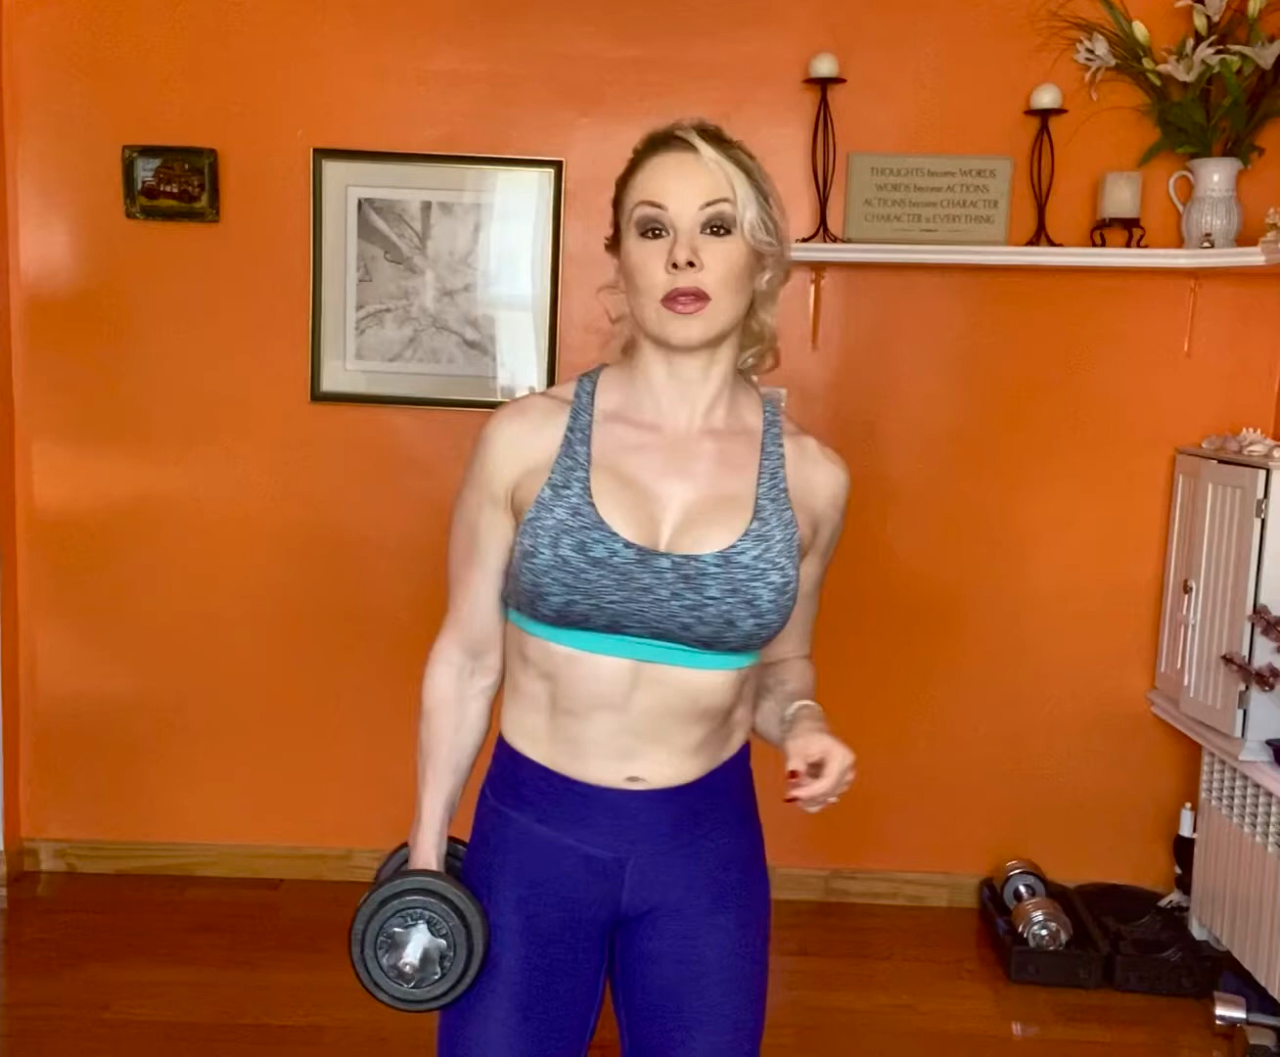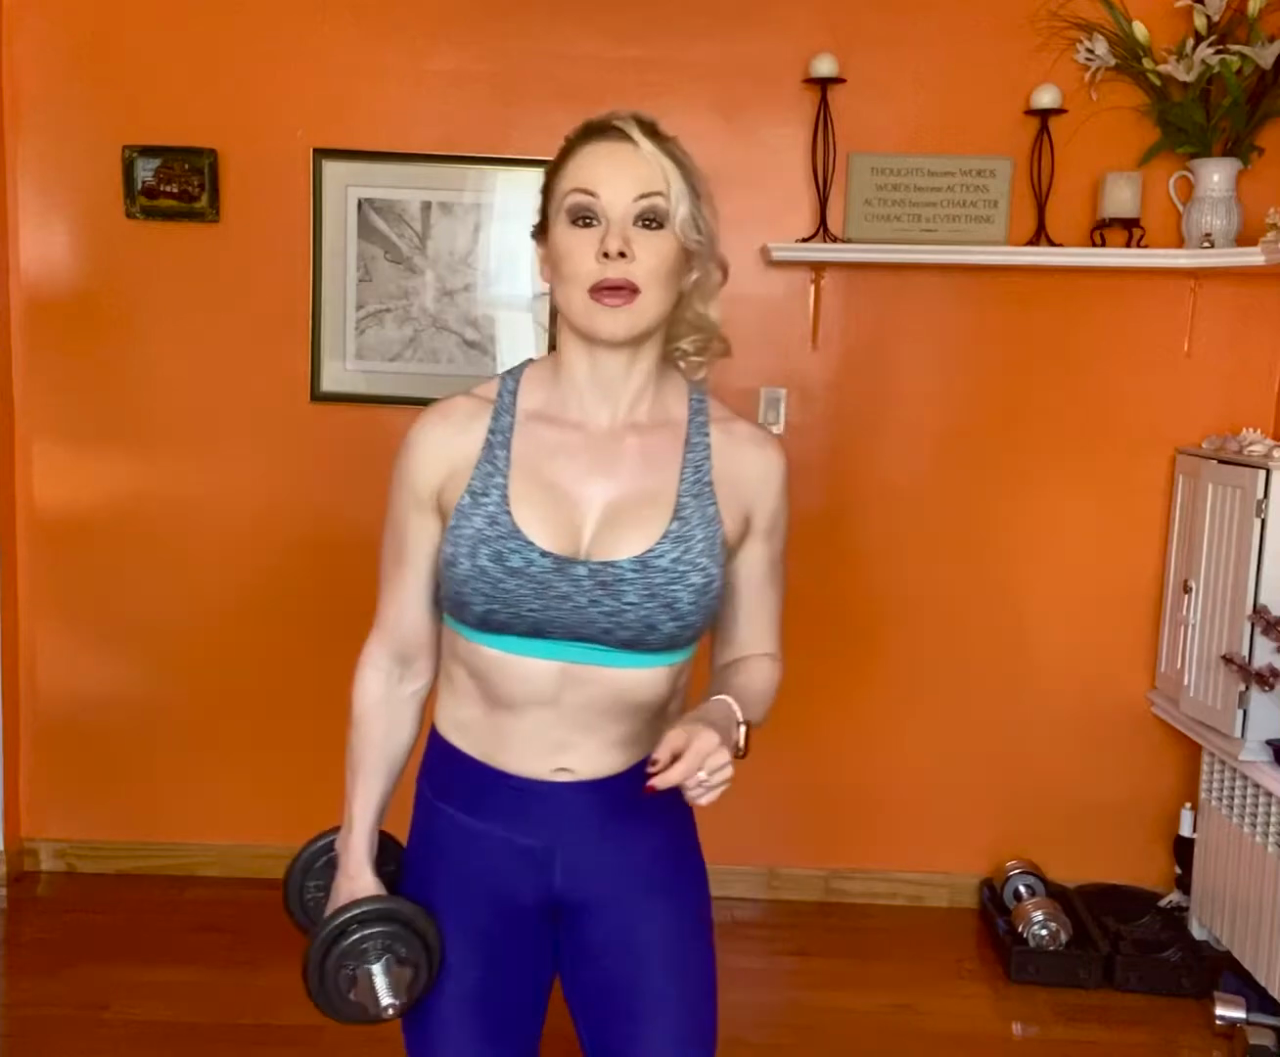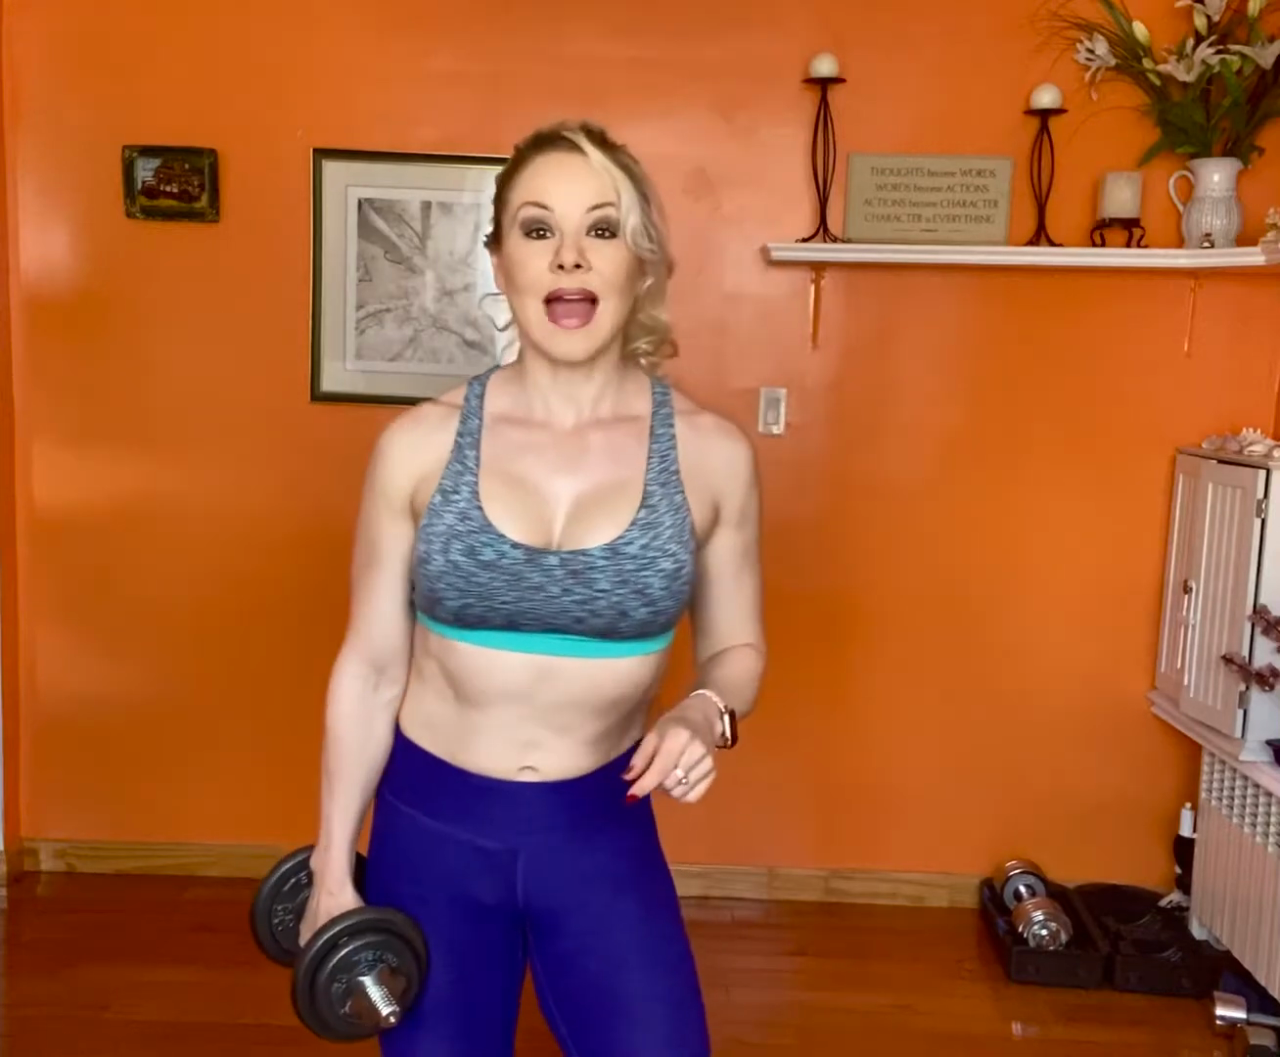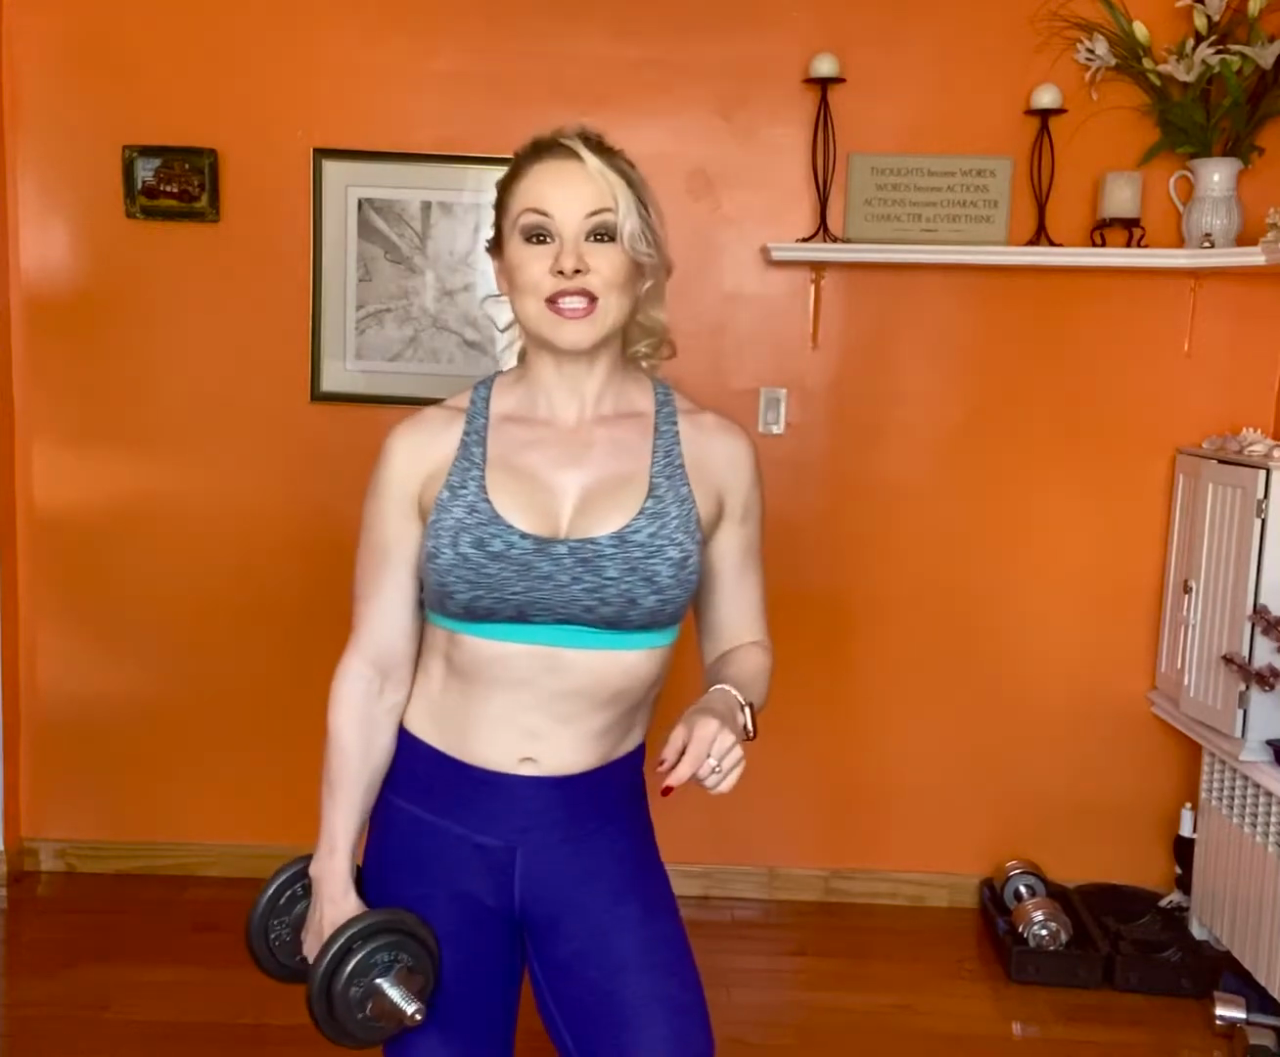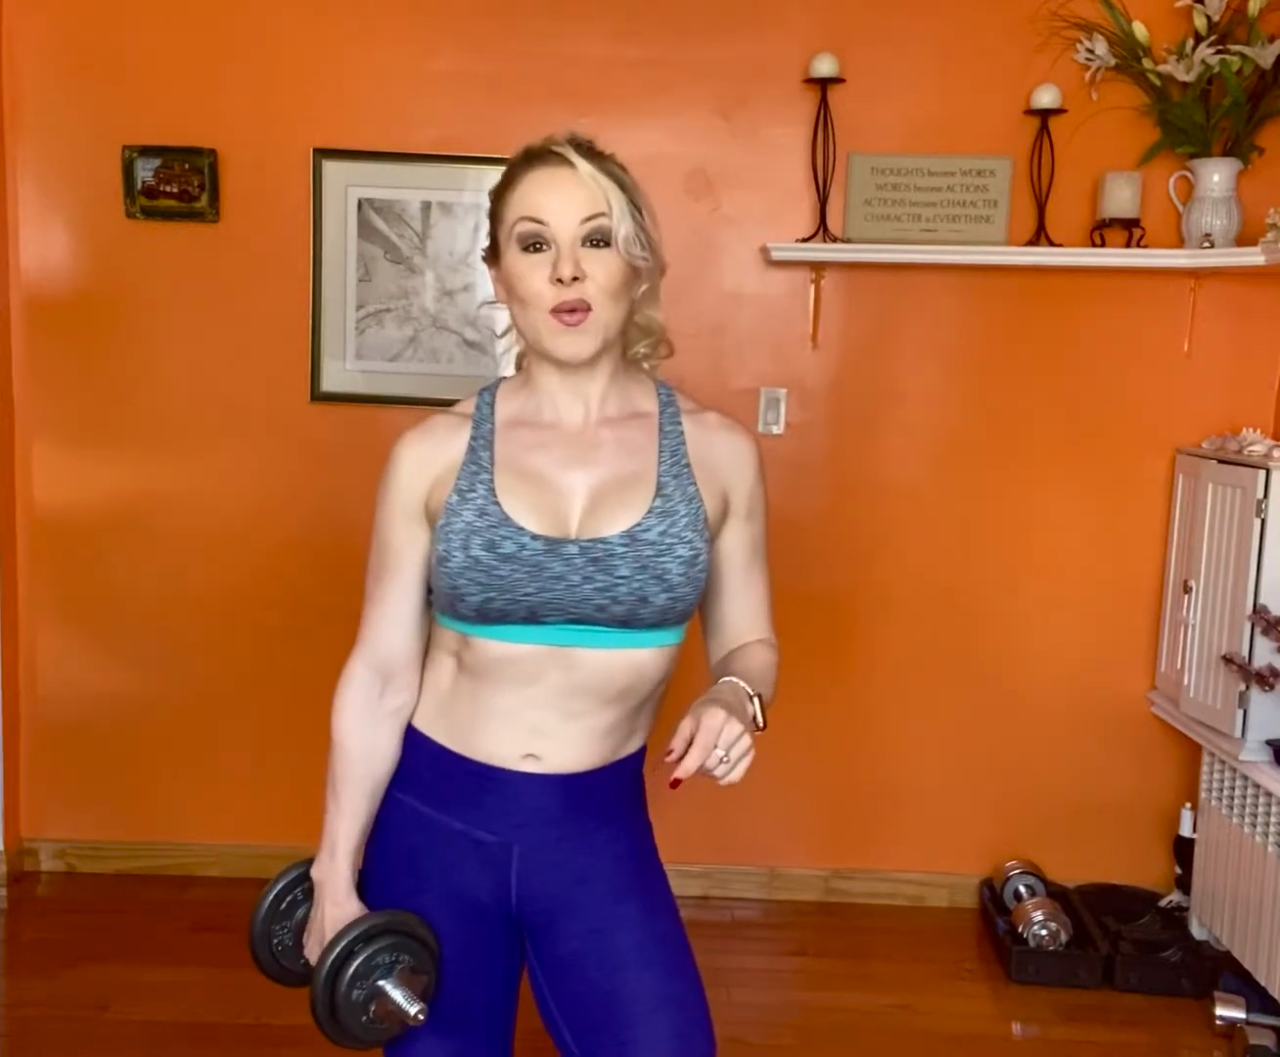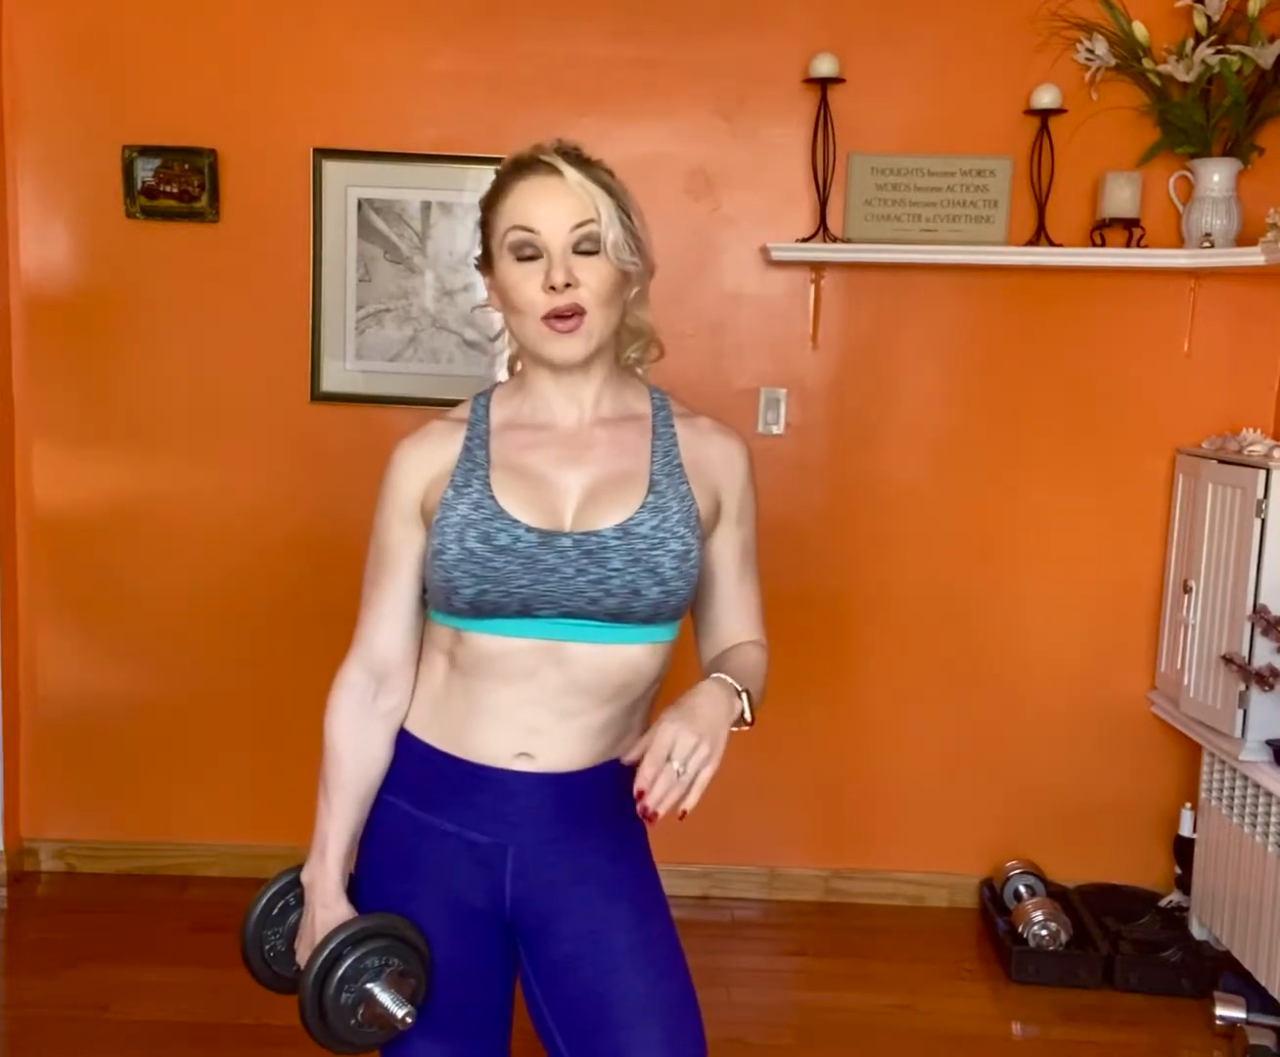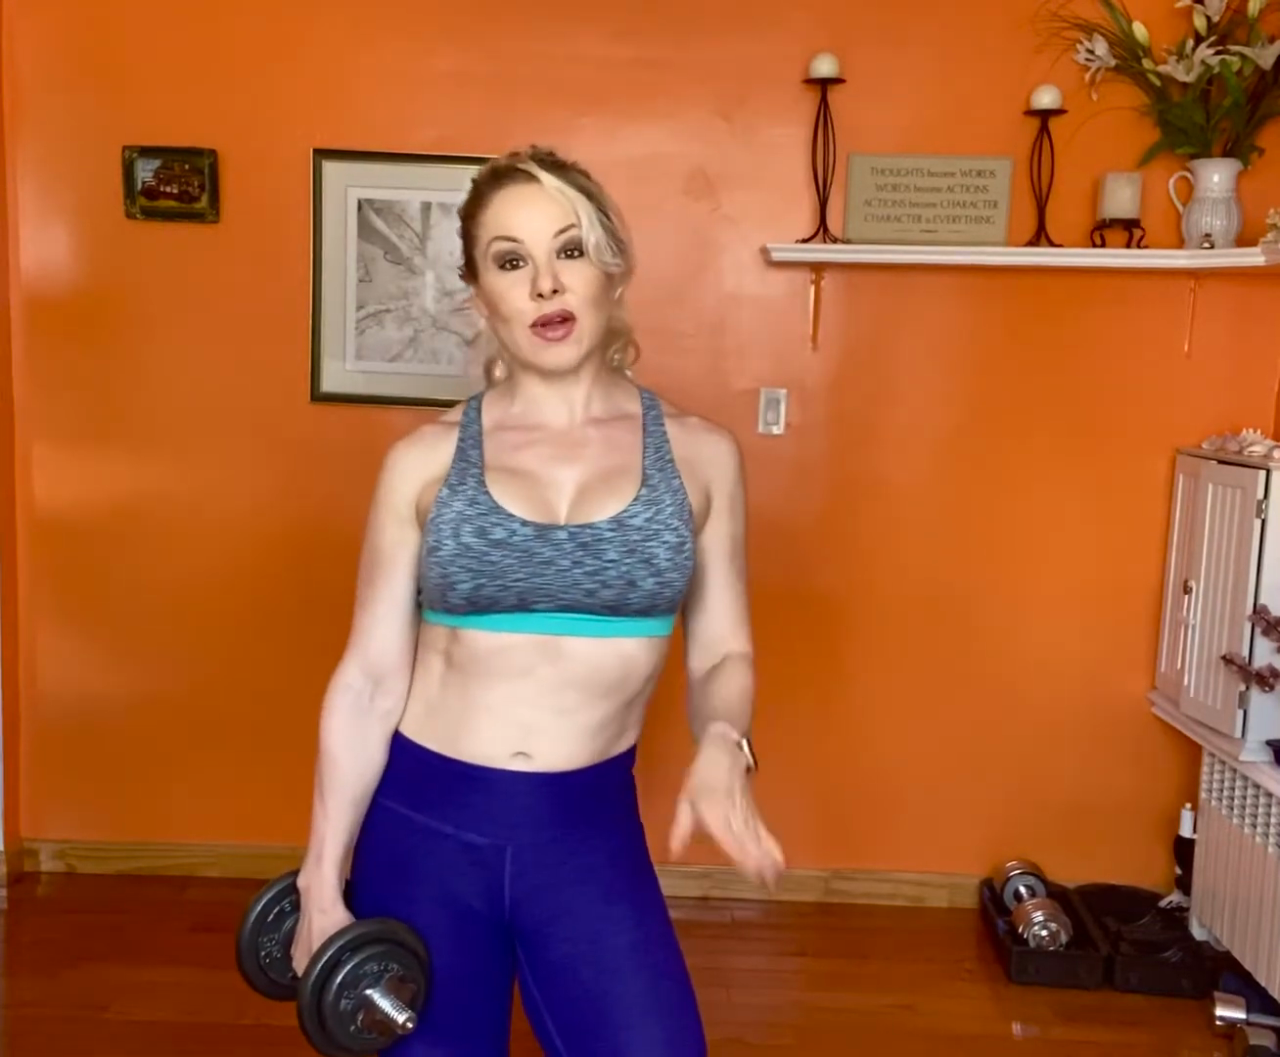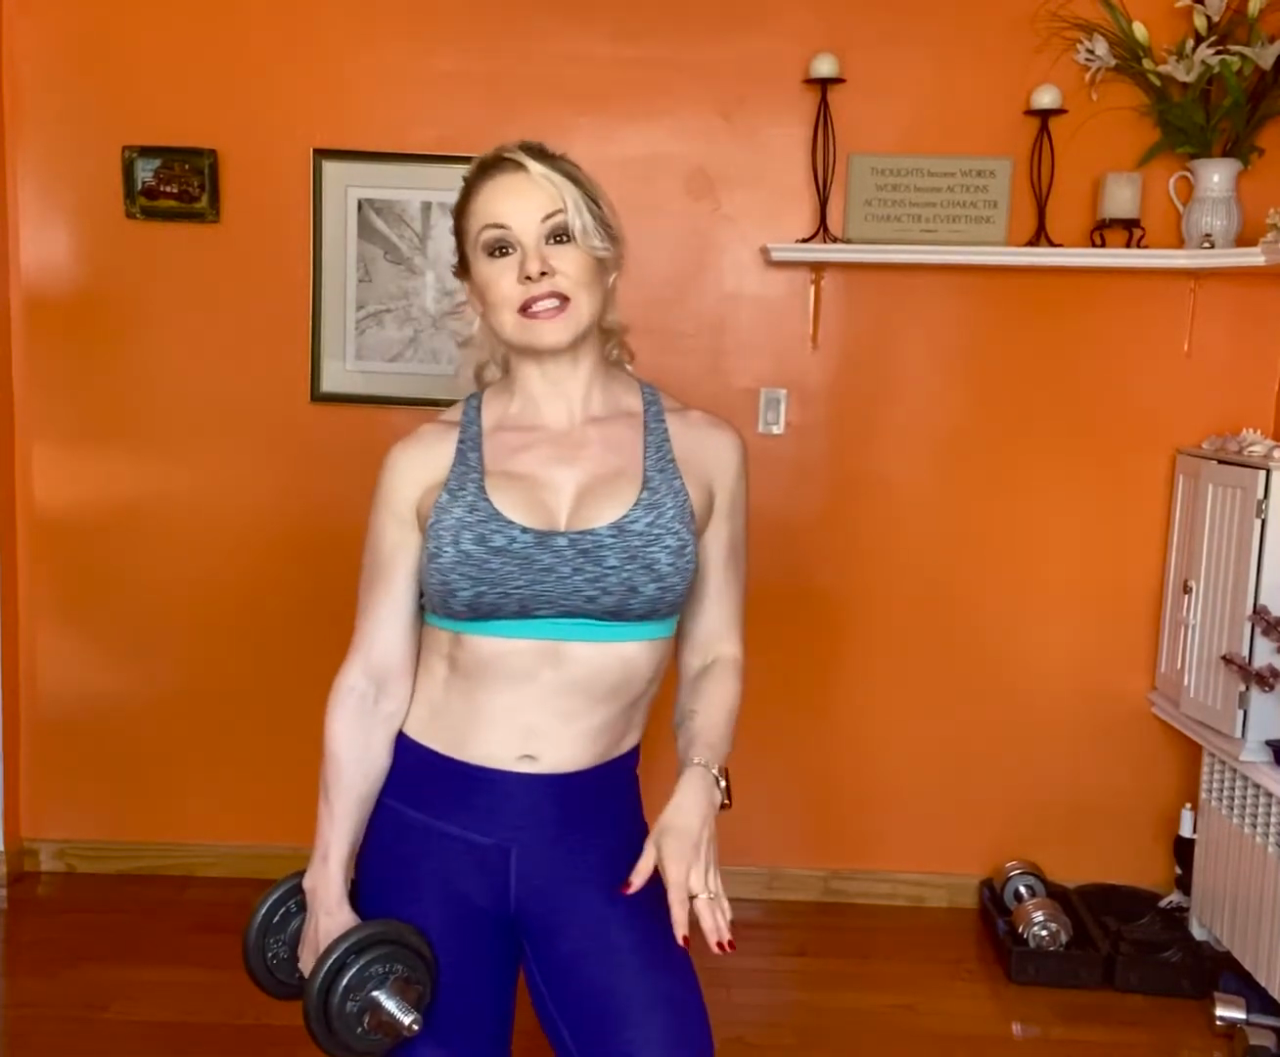
dt=0.4s
person 1, frame 1
left shoulder: (809, 475)
right shoulder: (525, 438)
right elbow: (466, 657)
left wrist: (801, 726)
right wrist: (424, 847)
left hip: (705, 847)
right hip: (530, 835)
person 1, frame 2
left shoulder: (744, 462)
right shoulder: (450, 439)
left elbow: (753, 654)
right elbow: (396, 661)
left wrist: (723, 719)
right wrist: (356, 853)
left hip: (639, 832)
right hip: (468, 827)
person 1, frame 3
left shoulder: (710, 453)
right shoulder: (420, 445)
left elbow: (736, 645)
right elbow: (370, 667)
left wrist: (704, 714)
right wrist: (332, 865)
left hip: (602, 832)
right hip: (432, 828)
person 1, frame 4
left shoulder: (712, 451)
right shoulder: (427, 446)
left elbow: (742, 644)
right elbow: (372, 670)
left wrist: (726, 707)
right wrist: (332, 871)
left hip: (600, 831)
right hip: (431, 823)
person 1, frame 5
left shoulder: (716, 450)
right shoulder: (434, 452)
left elbow: (747, 641)
right elbow: (378, 675)
left wrist: (735, 696)
right wrist: (335, 875)
left hip: (599, 830)
right hip: (432, 821)
person 1, frame 6
left shoulder: (708, 454)
right shoulder: (433, 455)
left elbow: (740, 644)
right elbow: (373, 676)
left wrist: (716, 699)
right wrist: (325, 877)
left hip: (593, 832)
right hip: (425, 824)
person 1, frame 7
left shoulder: (699, 454)
right shoulder: (424, 459)
left elbow: (721, 654)
right elbow: (368, 677)
left wrist: (720, 743)
right wrist: (323, 878)
left hip: (591, 832)
right hip: (423, 825)
person 1, frame 8
left shoulder: (702, 449)
right shoulder: (426, 459)
left elbow: (715, 656)
right elbow: (371, 679)
left wrist: (697, 790)
right wrist: (327, 880)
left hip: (596, 829)
right hip: (429, 826)
